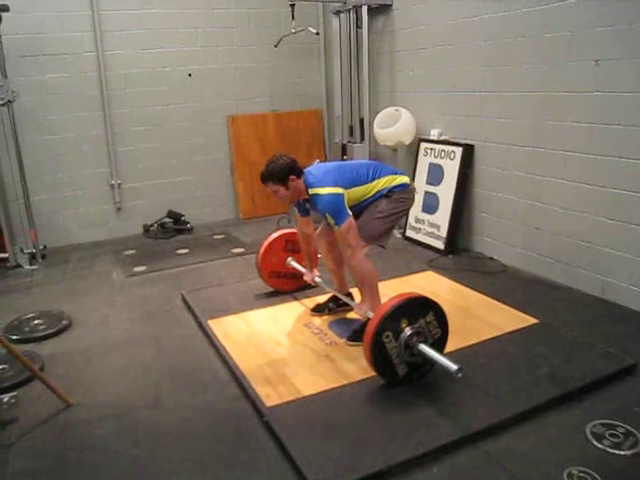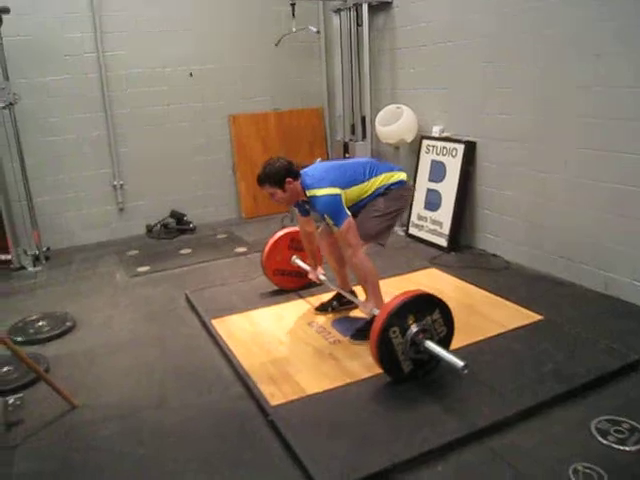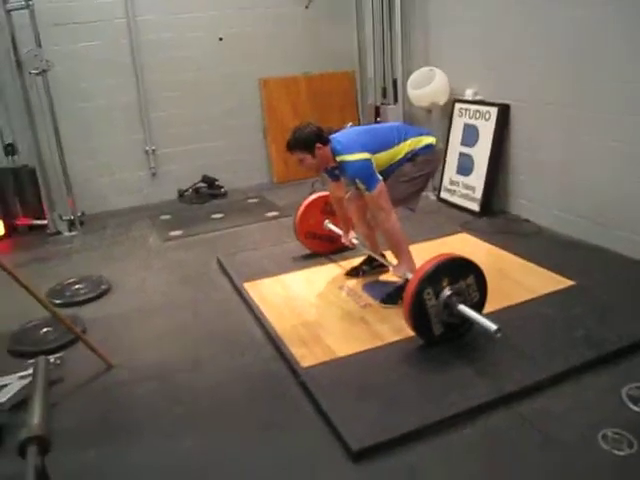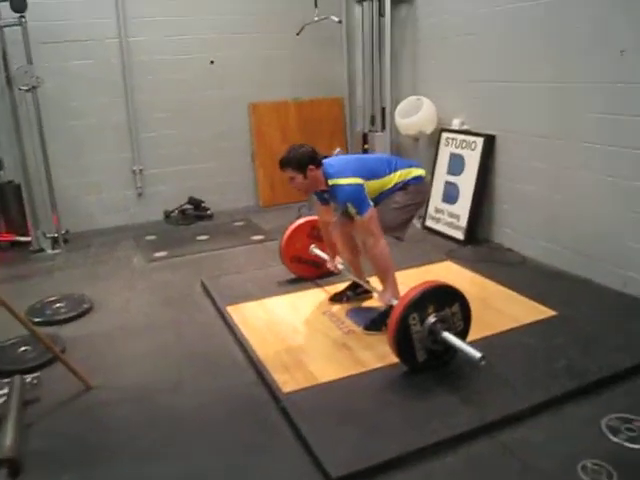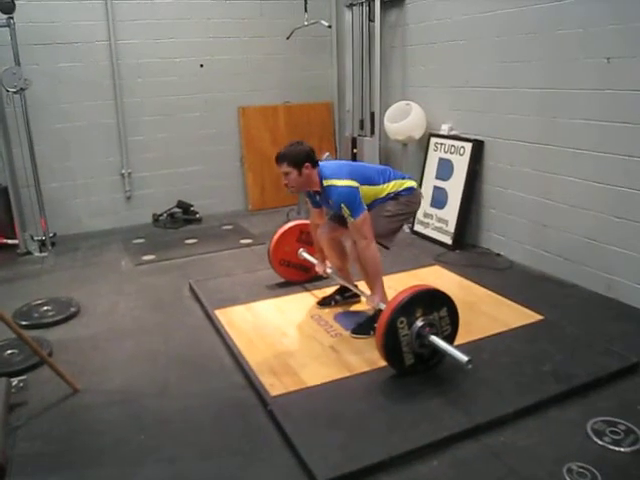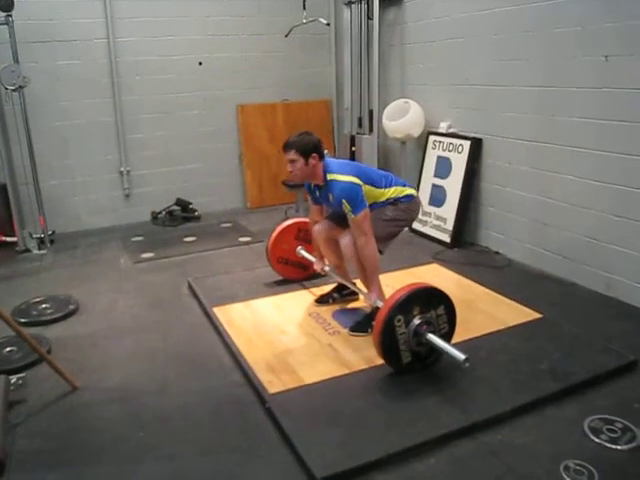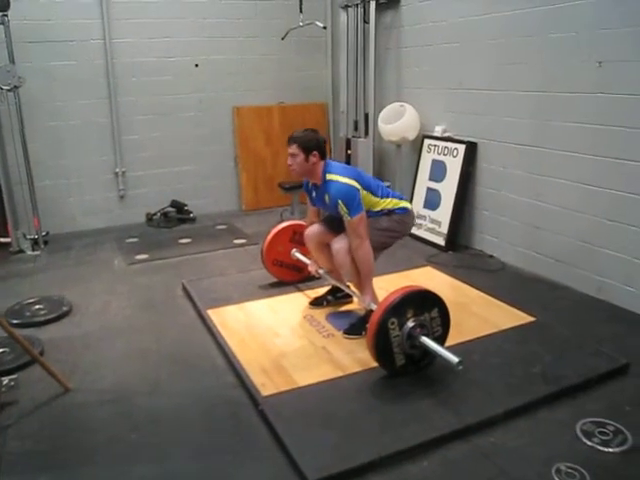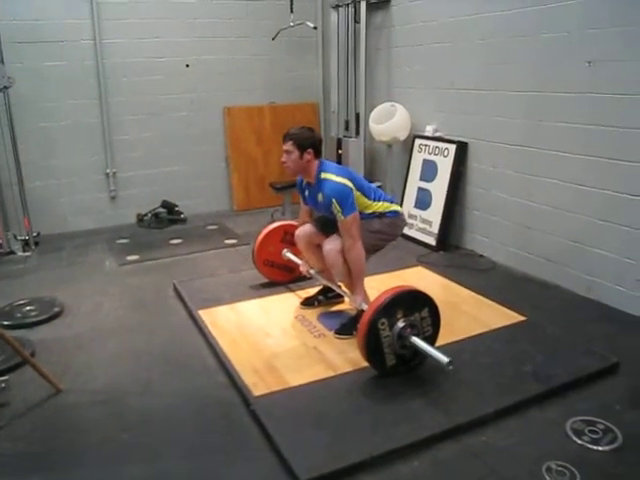
dt=0.3s
person 1, frame 1
left shoulder: (326, 195)
right shoulder: (300, 188)
left elbow: (352, 249)
right elbow: (305, 231)
left wrist: (366, 301)
right wrist: (309, 268)
left hip: (394, 191)
right hip: (369, 190)
left knee: (354, 249)
right knee: (323, 237)
right ankle: (343, 297)
person 1, frame 2
left shoulder: (324, 197)
right shoulder: (299, 188)
left elbow: (353, 249)
right elbow: (307, 230)
left wrist: (371, 300)
right wrist: (314, 266)
left hip: (392, 188)
right hip: (369, 187)
left knee: (351, 247)
right knee: (324, 237)
right ankle: (346, 294)
person 1, frame 3
left shoulder: (353, 163)
right shoulder: (328, 154)
left elbow: (384, 212)
right elbow: (338, 196)
left wrist: (403, 264)
right wrist: (346, 231)
left hip: (420, 152)
right hip: (400, 150)
left knee: (380, 212)
right knee: (353, 201)
right ankle: (377, 260)
person 1, frame 4
left shoulder: (347, 187)
right shoulder: (319, 179)
left elbow: (374, 238)
right elbow: (326, 220)
left wrist: (389, 290)
right wrist: (332, 255)
left hip: (410, 185)
right hip: (387, 183)
left knee: (368, 237)
right knee: (339, 227)
right ankle: (360, 285)
person 1, frame 5
left shoulder: (341, 190)
right shoulder: (312, 182)
left elbow: (365, 241)
right elbow: (317, 224)
left wrist: (376, 293)
right wrist: (321, 260)
left hip: (402, 195)
right hip: (375, 195)
left knee: (354, 243)
right knee: (326, 233)
left ankle: (383, 309)
right ankle: (348, 290)
person 1, frame 6
left shoulder: (343, 185)
right shoulder: (313, 180)
left elbow: (365, 238)
right elbow: (316, 220)
left wrist: (374, 291)
right wrist: (319, 257)
left hip: (401, 202)
right hip: (373, 201)
left knee: (350, 244)
right knee: (322, 232)
left ankle: (380, 308)
right ankle: (346, 287)
person 1, frame 7
left shoulder: (340, 187)
right shoulder: (311, 181)
left elbow: (360, 242)
right elbow: (312, 220)
left wrist: (367, 293)
right wrist: (314, 260)
left hip: (394, 214)
right hip: (364, 213)
left knee: (341, 249)
right knee: (312, 235)
left ankle: (374, 312)
right ankle: (341, 290)
person 1, frame 8
left shoulder: (334, 187)
right shoulder: (304, 180)
left elbow: (352, 242)
right elbow: (304, 220)
left wrist: (358, 292)
right wrist: (305, 260)
left hip: (385, 217)
right hip: (355, 216)
left knee: (332, 250)
right knee: (302, 236)
left ankle: (365, 312)
right ankle: (332, 290)
